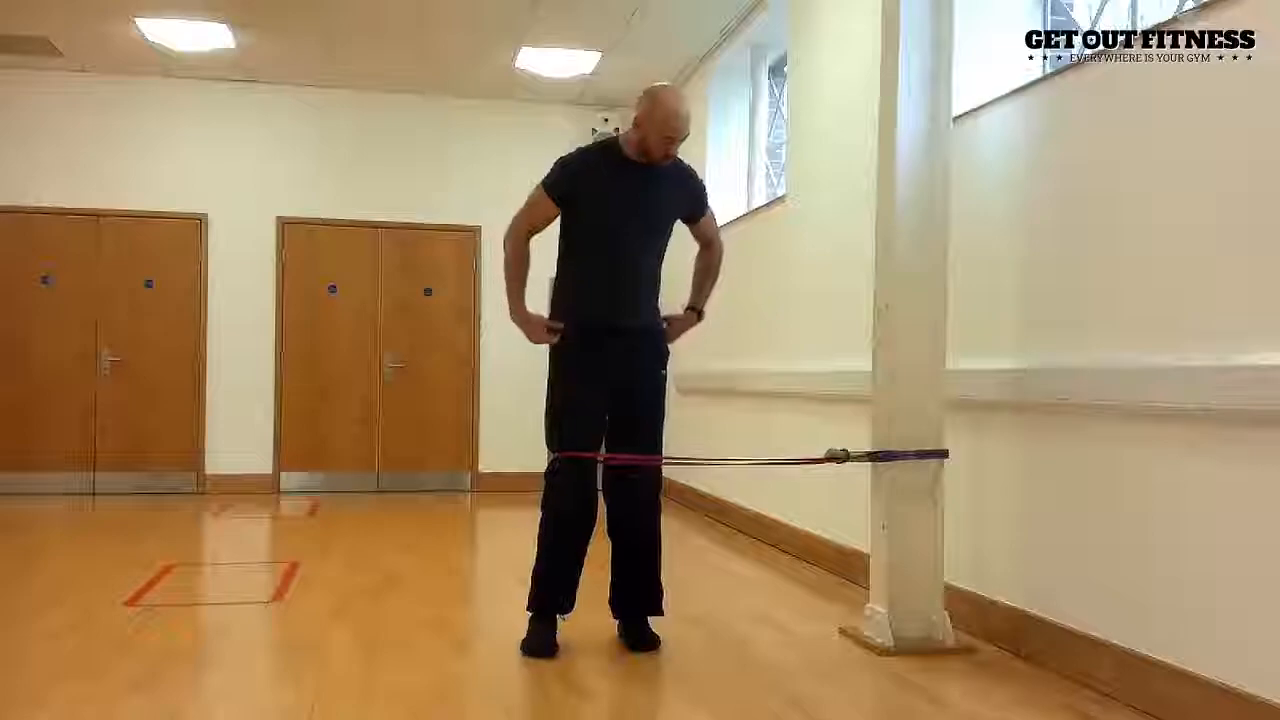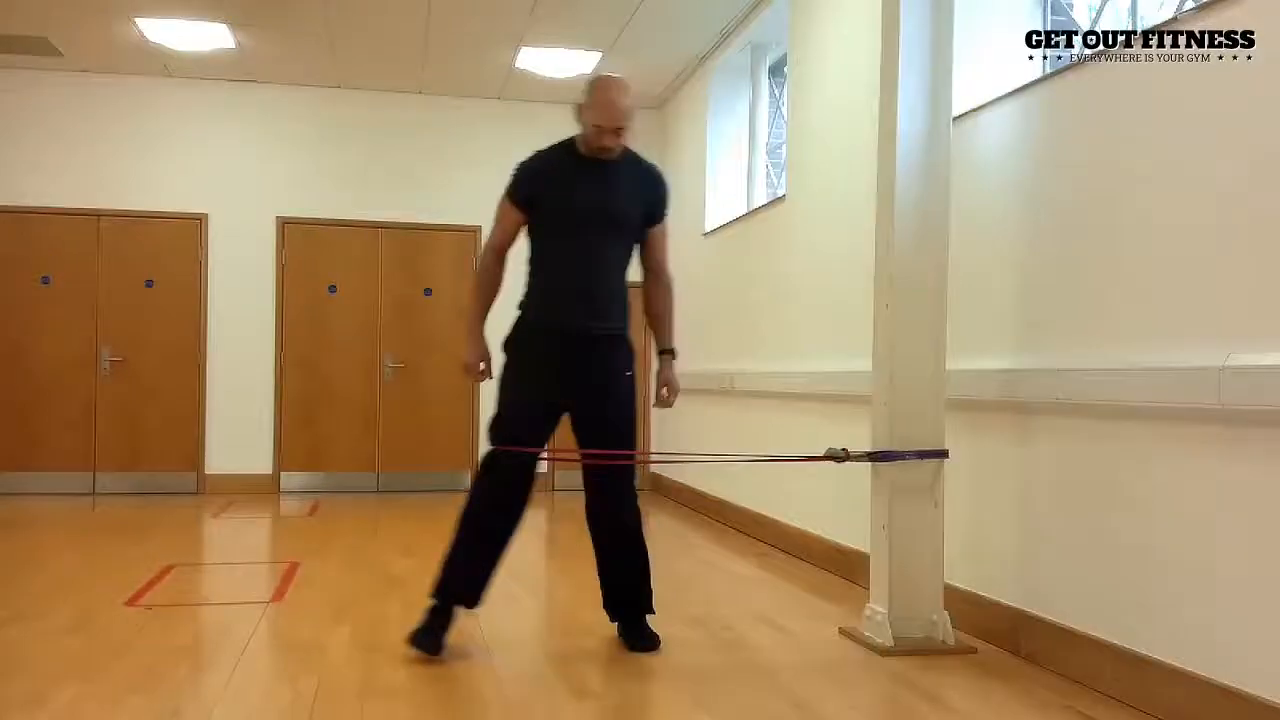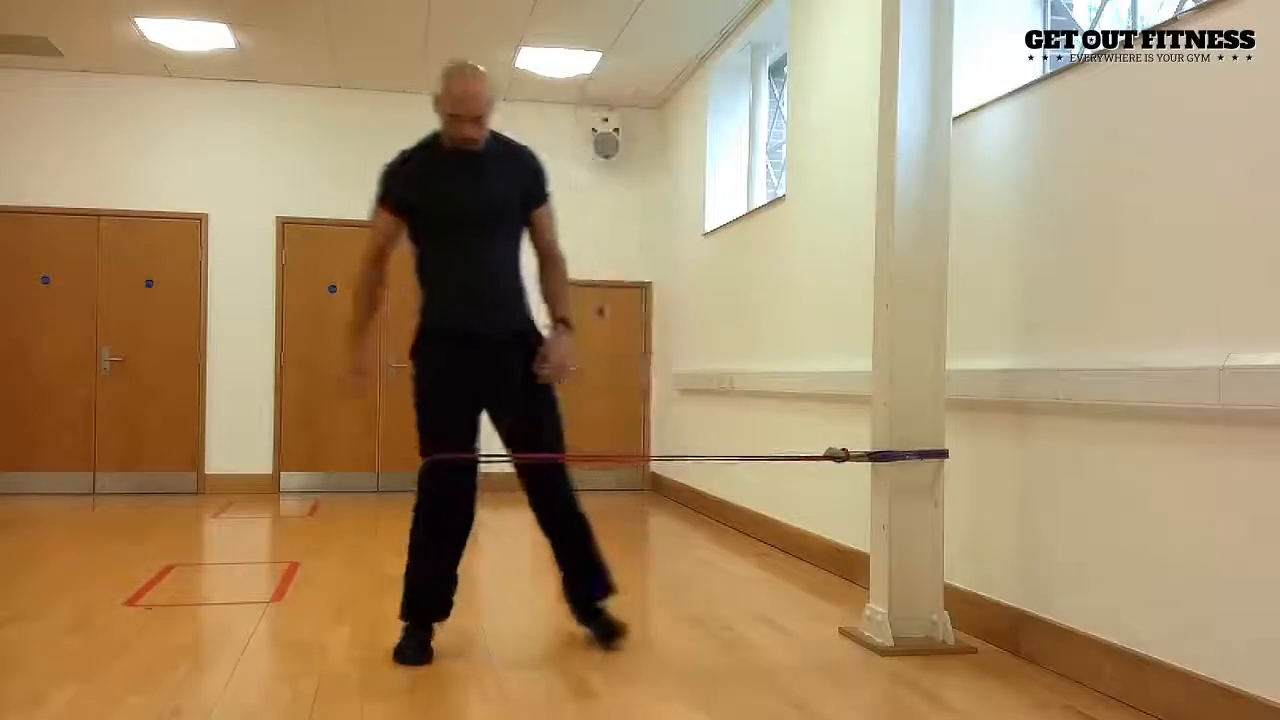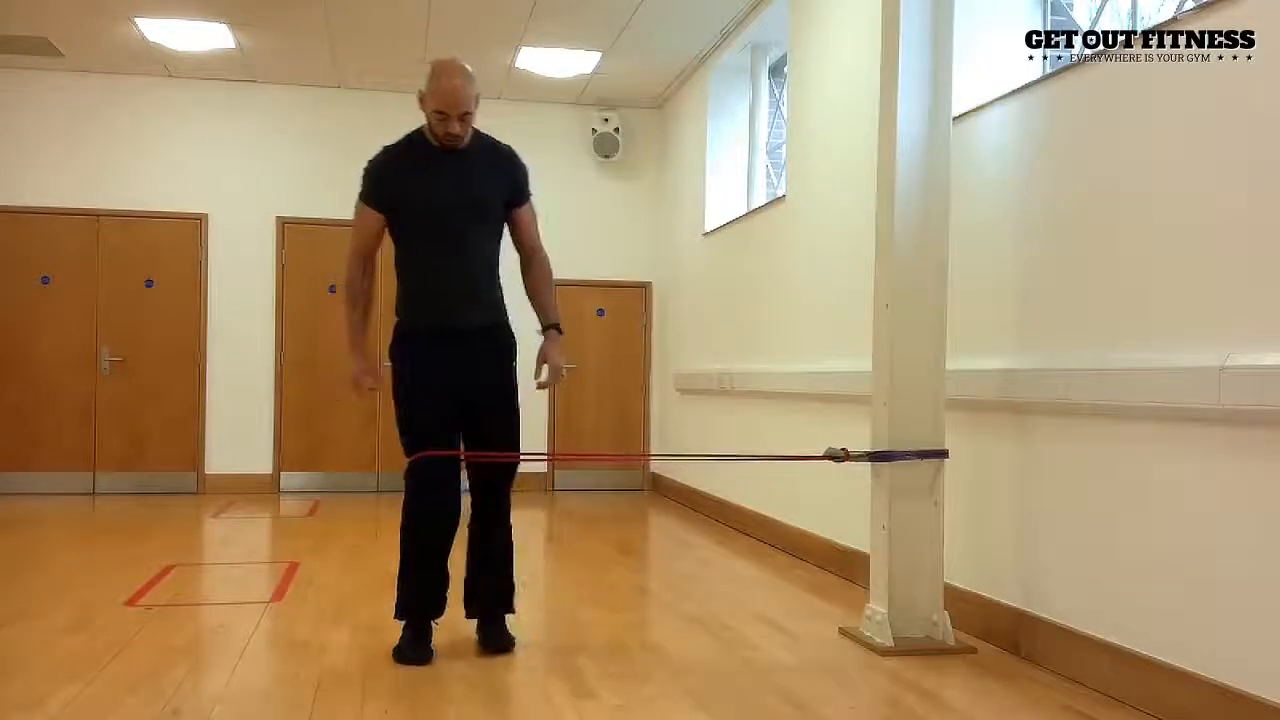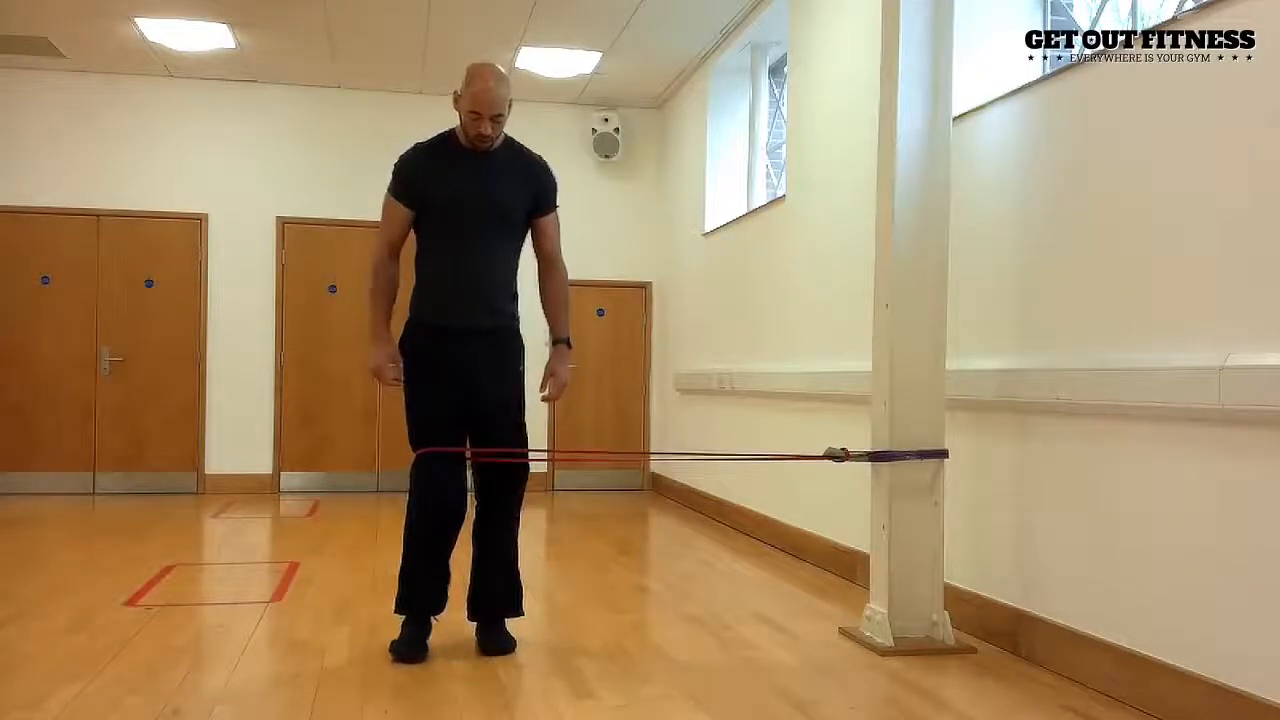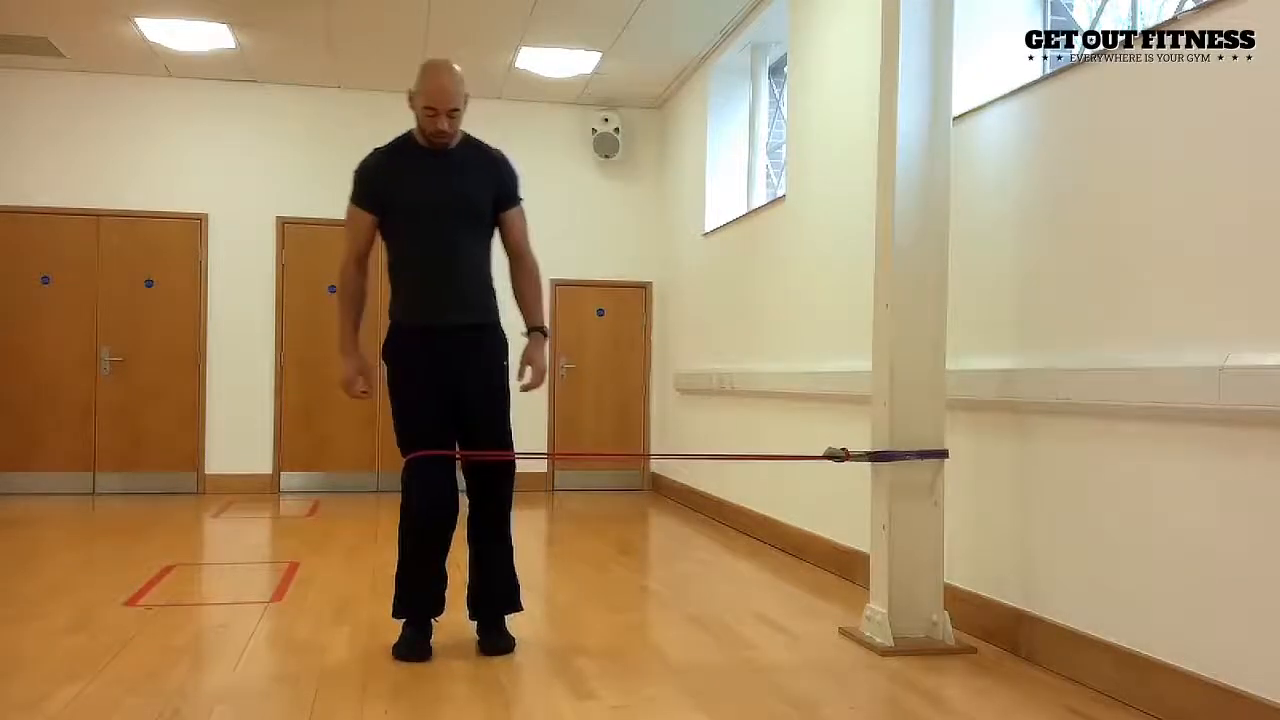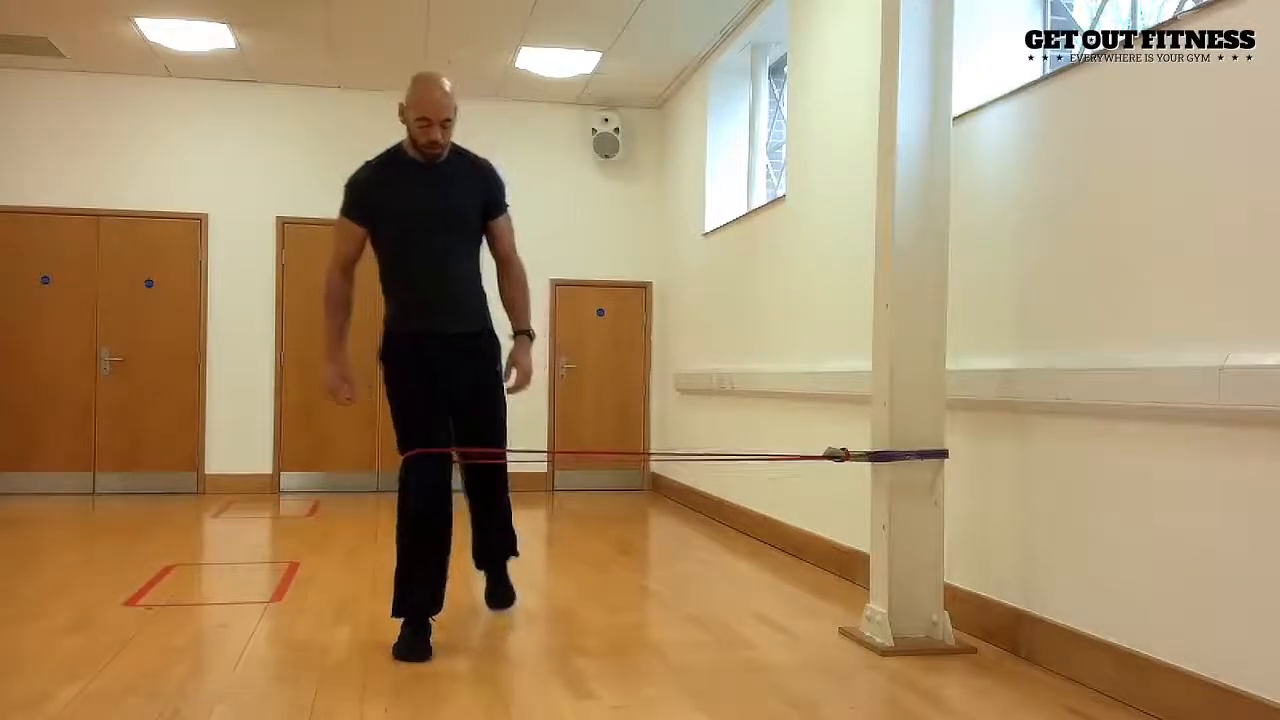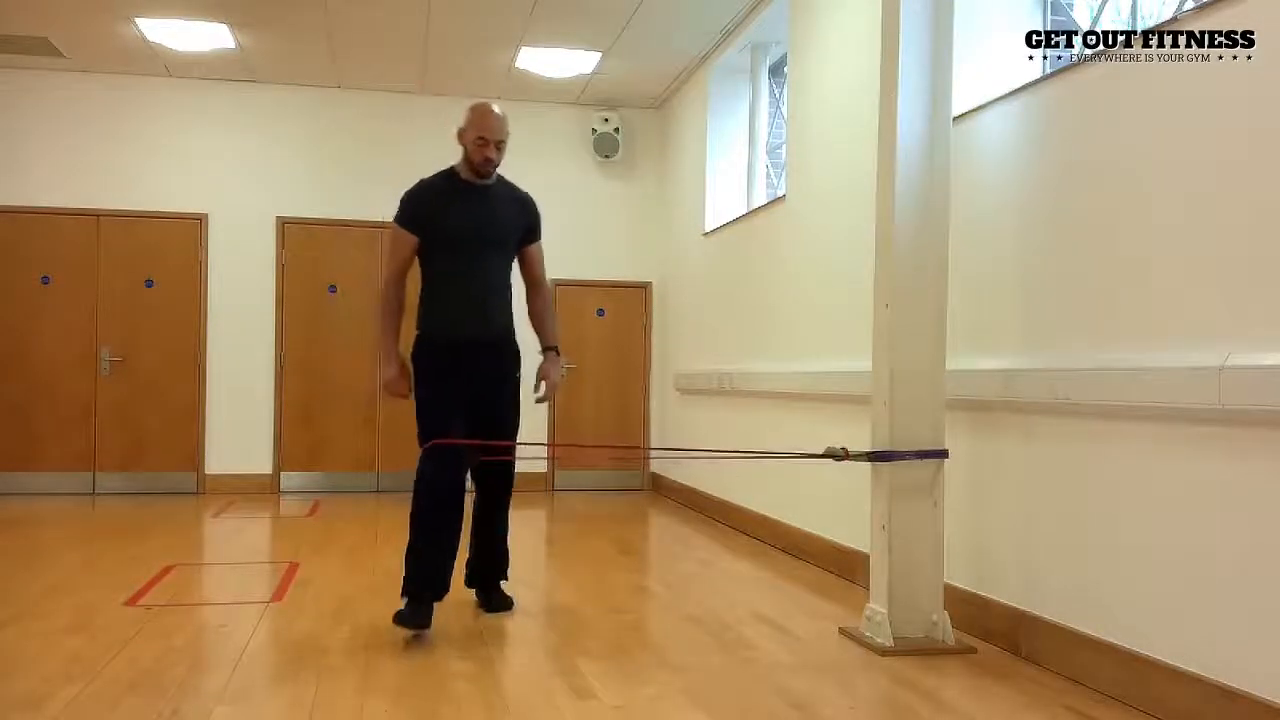
dt=0.5s
person 1, frame 1
left shoulder: (683, 183)
right shoulder: (579, 169)
left elbow: (712, 245)
right elbow: (518, 232)
left wrist: (693, 312)
right wrist: (519, 311)
left hip: (643, 346)
right hip: (578, 343)
left knee: (638, 481)
right knee: (570, 476)
left ankle: (634, 611)
right ankle: (545, 613)
person 1, frame 2
left shoulder: (647, 182)
right shoulder: (540, 172)
left elbow: (657, 275)
right elbow: (495, 251)
left wrist: (665, 354)
right wrist: (473, 334)
left hip: (608, 349)
right hip: (538, 343)
left knee: (614, 483)
right knee: (506, 470)
left ankle: (630, 612)
right ankle: (447, 605)
person 1, frame 3
left shoulder: (521, 165)
right shoulder: (408, 172)
left elbow: (549, 253)
right elbow: (376, 259)
left wrist: (562, 329)
right wrist: (360, 340)
left hip: (514, 342)
right hip: (443, 347)
left knee: (546, 474)
right knee: (445, 482)
left ankle: (588, 599)
right ankle: (420, 619)
person 1, frame 4
left shoulder: (504, 164)
right shoulder: (390, 168)
left elbow: (532, 253)
right elbow: (361, 261)
left wrist: (552, 331)
right wrist: (359, 345)
left hip: (490, 341)
right hip: (420, 344)
left knee: (494, 479)
right knee: (431, 482)
left ankle: (491, 611)
right ankle: (418, 618)
person 1, frame 5
left shoulder: (532, 173)
right shoulder: (420, 164)
left elbow: (551, 264)
right elbow: (388, 254)
left wrist: (561, 345)
right wrist: (381, 337)
left hip: (499, 344)
right hip: (430, 342)
left knee: (504, 479)
right knee: (436, 479)
left ankle: (492, 612)
right ankle: (417, 614)
person 1, frame 6
left shoulder: (493, 167)
right shoulder: (380, 170)
left elbow: (520, 256)
right elbow: (354, 263)
left wrist: (536, 334)
right wrist: (349, 349)
left hip: (482, 341)
right hip: (412, 345)
left knee: (492, 477)
right knee: (427, 483)
left ankle: (492, 612)
right ankle: (417, 616)
person 1, frame 7
left shoulder: (480, 176)
right shoulder: (371, 182)
left elbow: (508, 262)
right elbow: (341, 271)
left wrist: (523, 337)
right wrist: (334, 354)
left hip: (475, 344)
right hip: (409, 350)
left knee: (486, 466)
right knee: (425, 479)
left ankle: (495, 565)
right ankle: (416, 615)
person 1, frame 8
left shoulder: (520, 205)
right shoulder: (425, 198)
left elbow: (536, 285)
right elbow: (394, 278)
left wrist: (551, 352)
right wrist: (390, 354)
left hip: (499, 355)
right hip: (438, 355)
left knee: (496, 472)
right knee: (442, 468)
left ankle: (486, 578)
right ankle: (421, 594)
